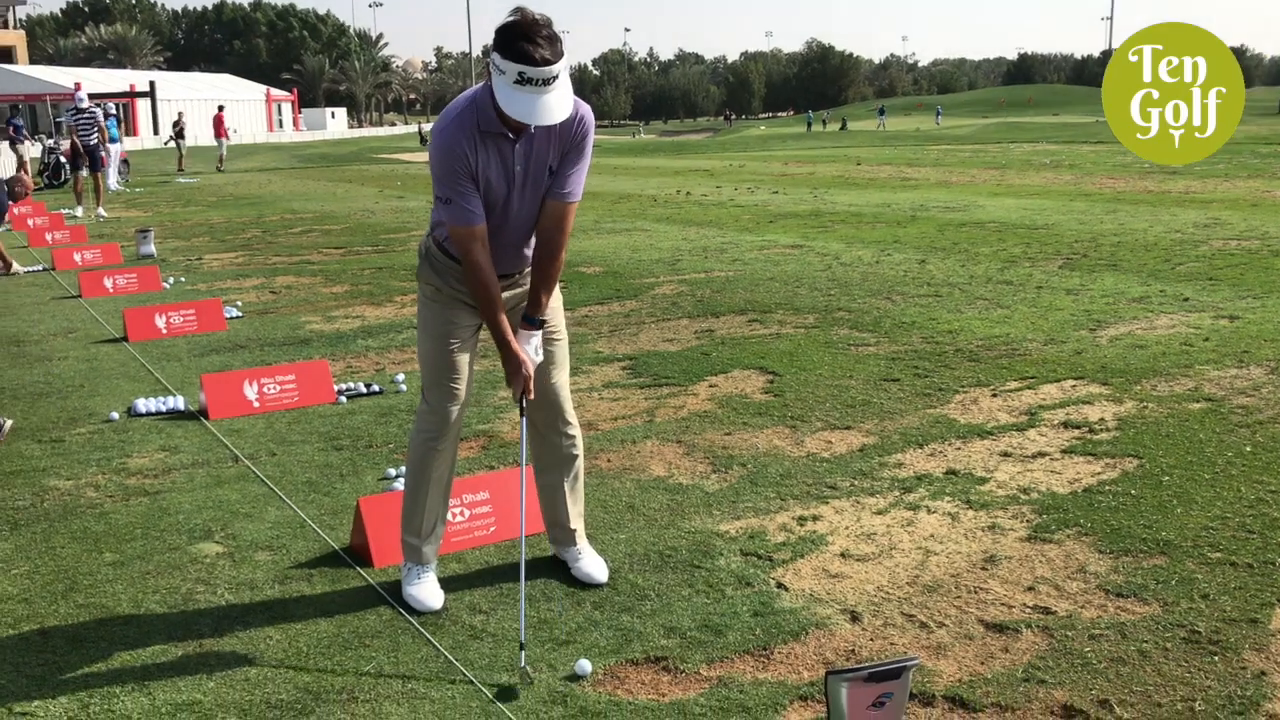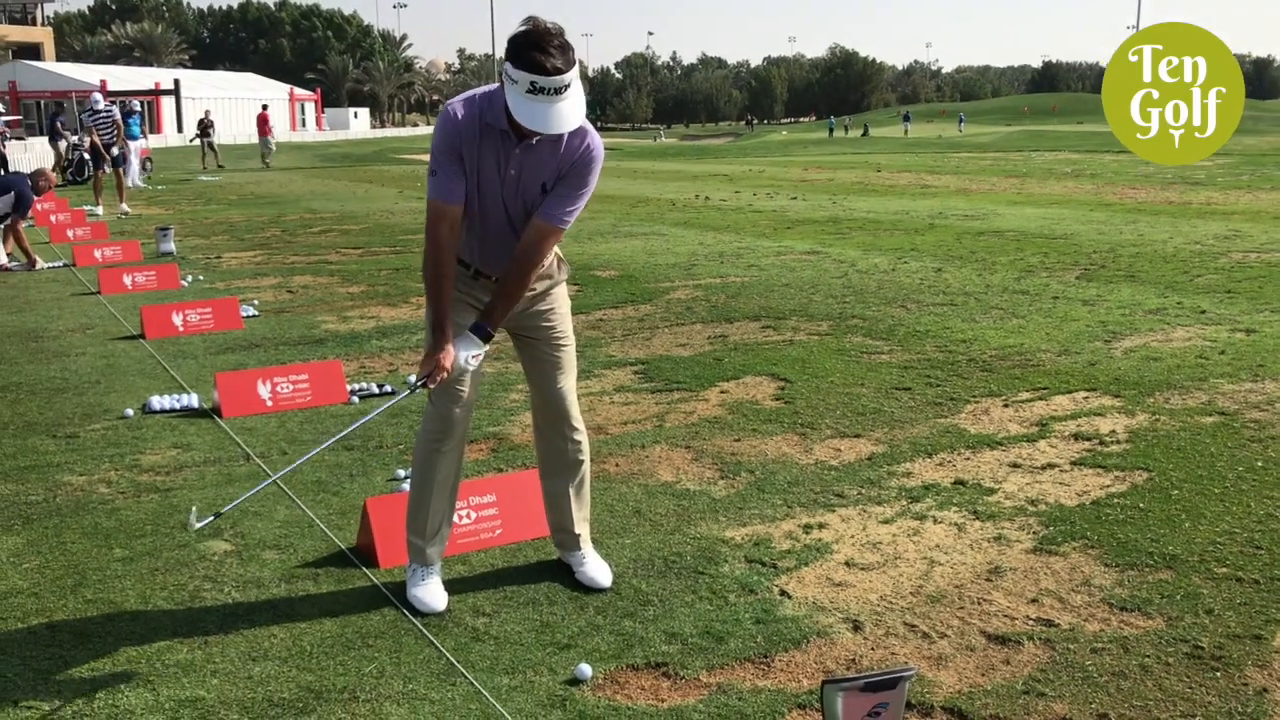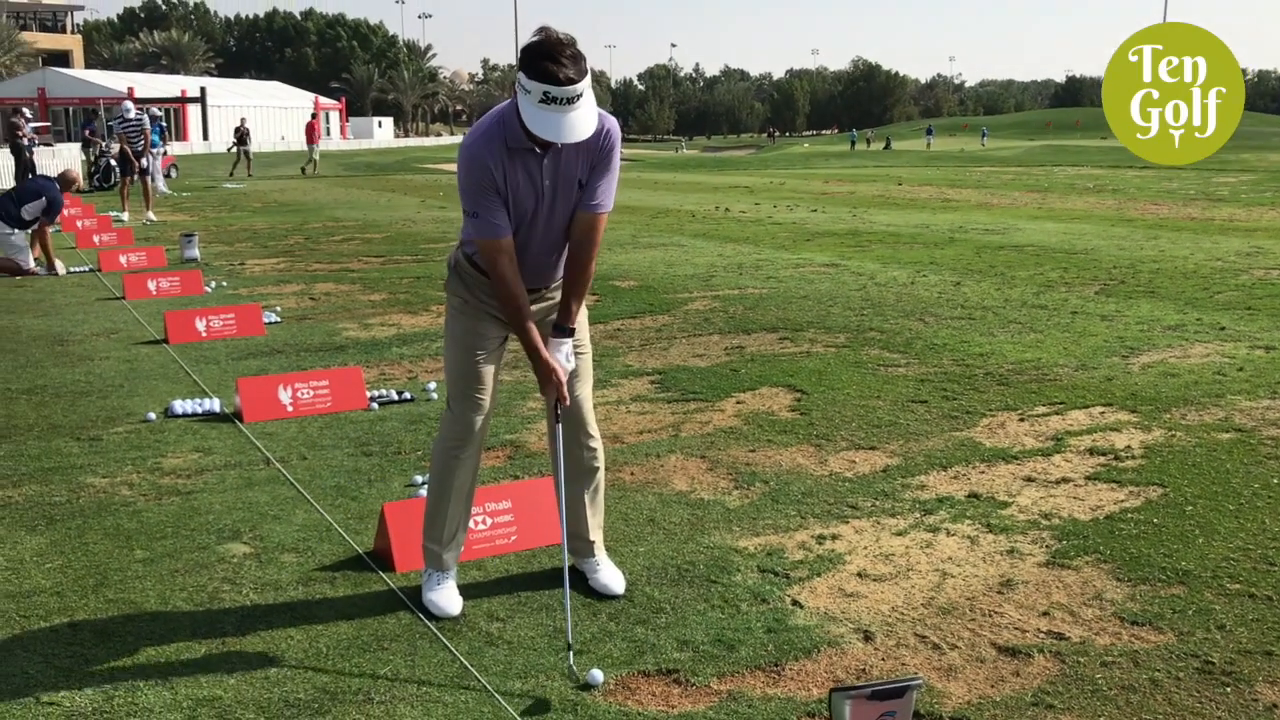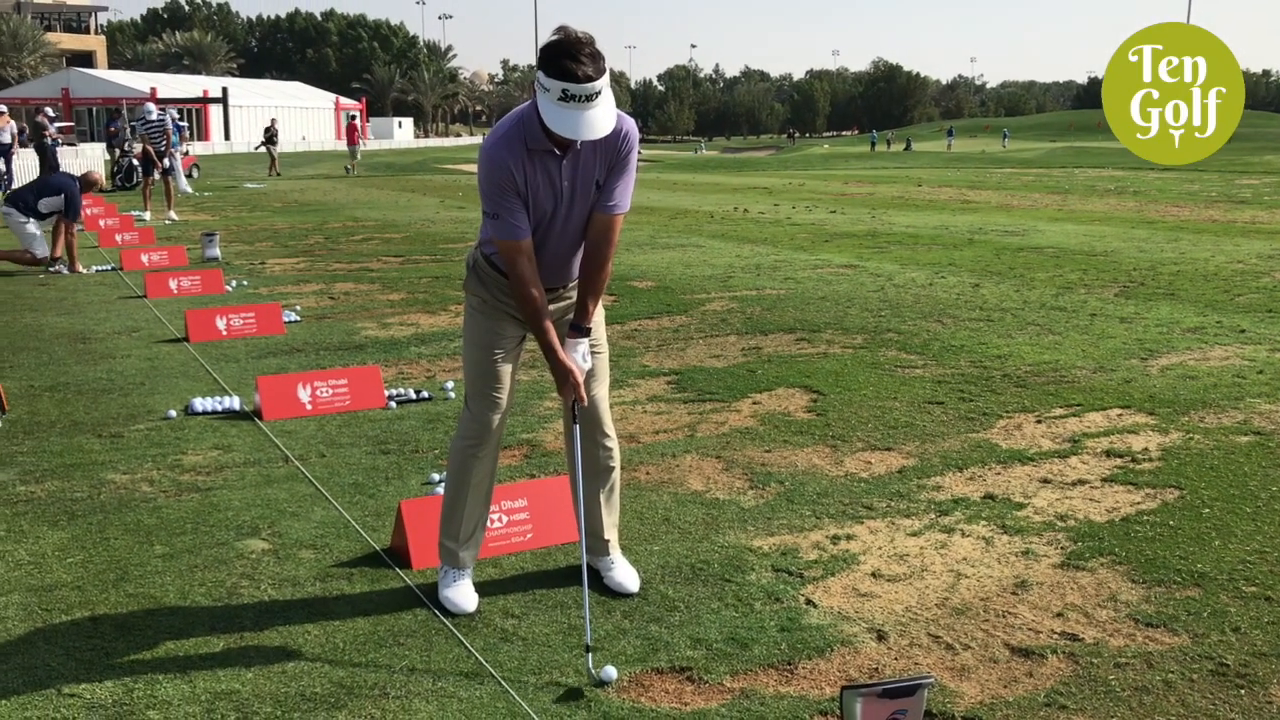
dt=0.5s
person 1, frame 1
left shoulder: (576, 123)
right shoulder: (455, 132)
left elbow: (553, 232)
right elbow: (473, 253)
left wrist: (531, 325)
right wrist: (505, 344)
left hip: (531, 275)
right hip: (454, 278)
left knee: (555, 410)
right knee: (441, 416)
left ankle: (569, 538)
right ankle: (419, 559)
person 1, frame 2
left shoulder: (583, 148)
right shoulder: (459, 120)
left elbow: (531, 250)
right elbow: (442, 232)
left wrist: (481, 336)
right wrist: (441, 334)
left hip: (536, 281)
right hip: (462, 278)
left knee: (562, 414)
right knee: (446, 418)
left ankle: (575, 542)
right ankle: (424, 561)
person 1, frame 3
left shoulder: (602, 134)
right shoulder: (481, 149)
left elbow: (585, 240)
right elbow: (500, 264)
left wrist: (565, 333)
right wrist: (538, 355)
left hip: (557, 289)
right hip: (482, 289)
left knee: (580, 422)
right knee: (465, 424)
left ankle: (588, 548)
right ankle: (440, 565)
person 1, frame 4
left shoulder: (620, 135)
right shoulder: (502, 150)
left elbow: (602, 240)
right elbow: (520, 265)
left wrist: (582, 330)
right wrist: (555, 354)
left hip: (575, 288)
right hip: (500, 289)
left knee: (596, 421)
right knee: (482, 423)
left ankle: (603, 547)
right ankle: (456, 563)
